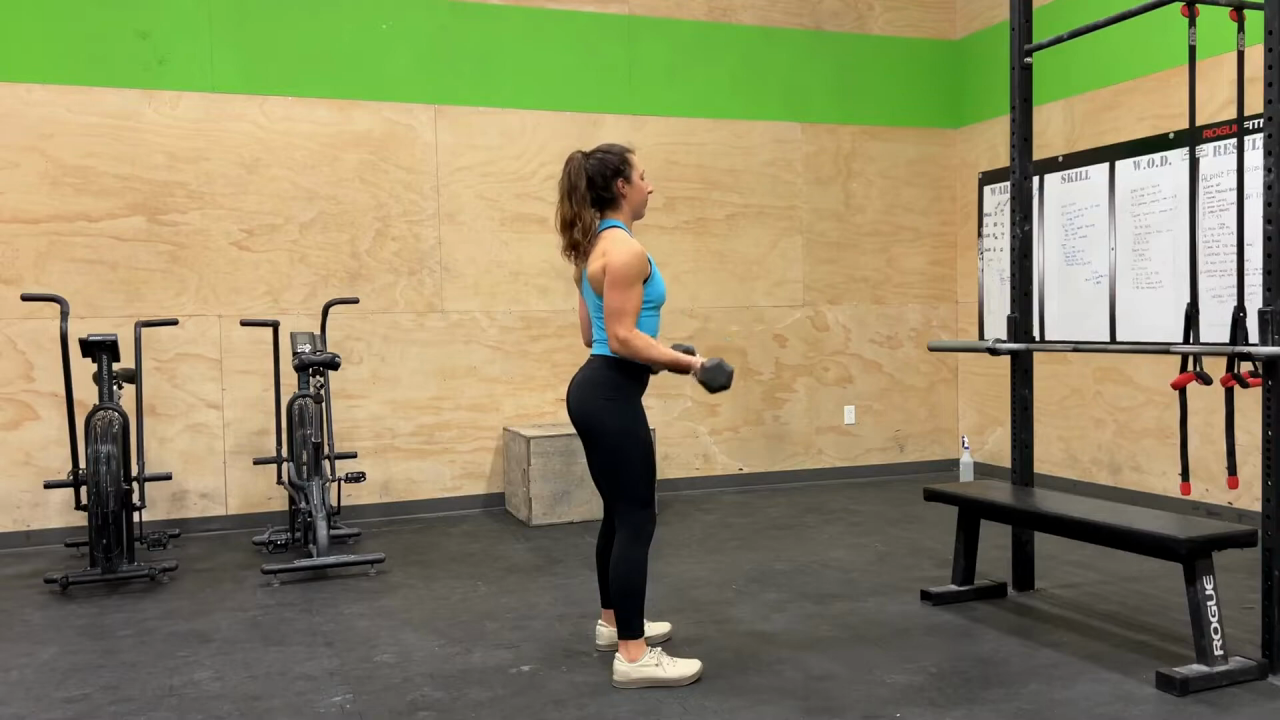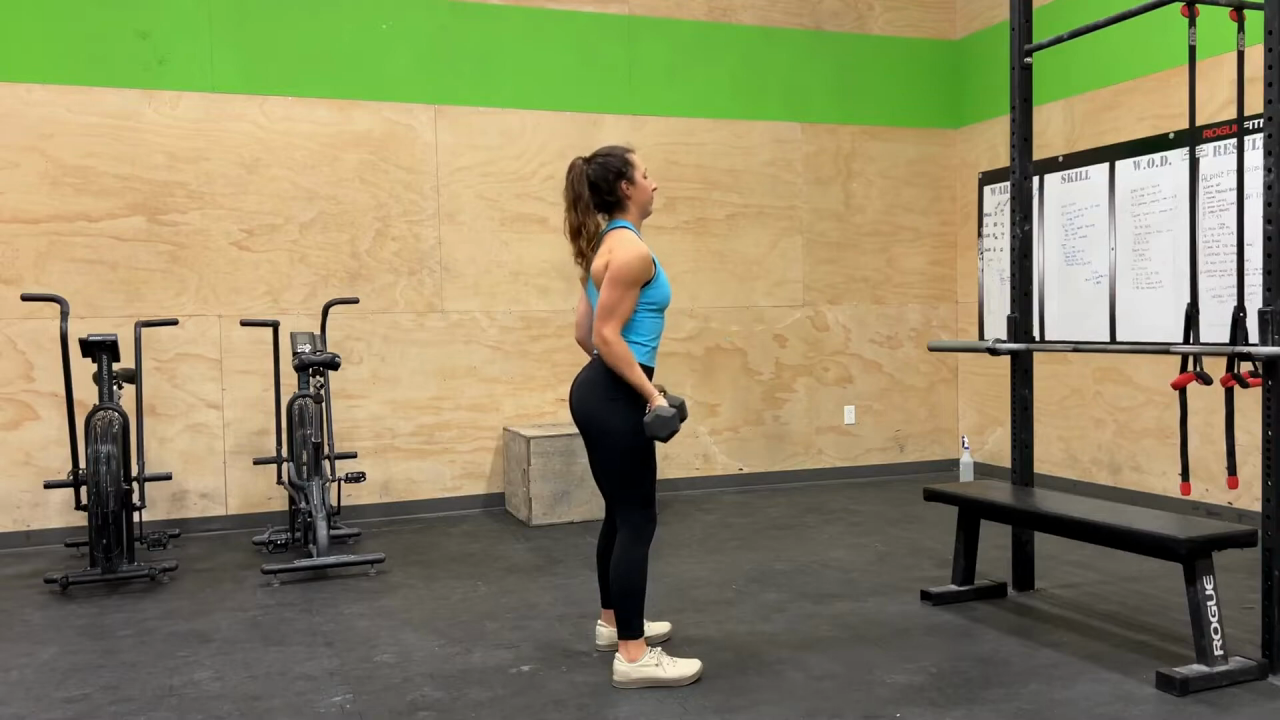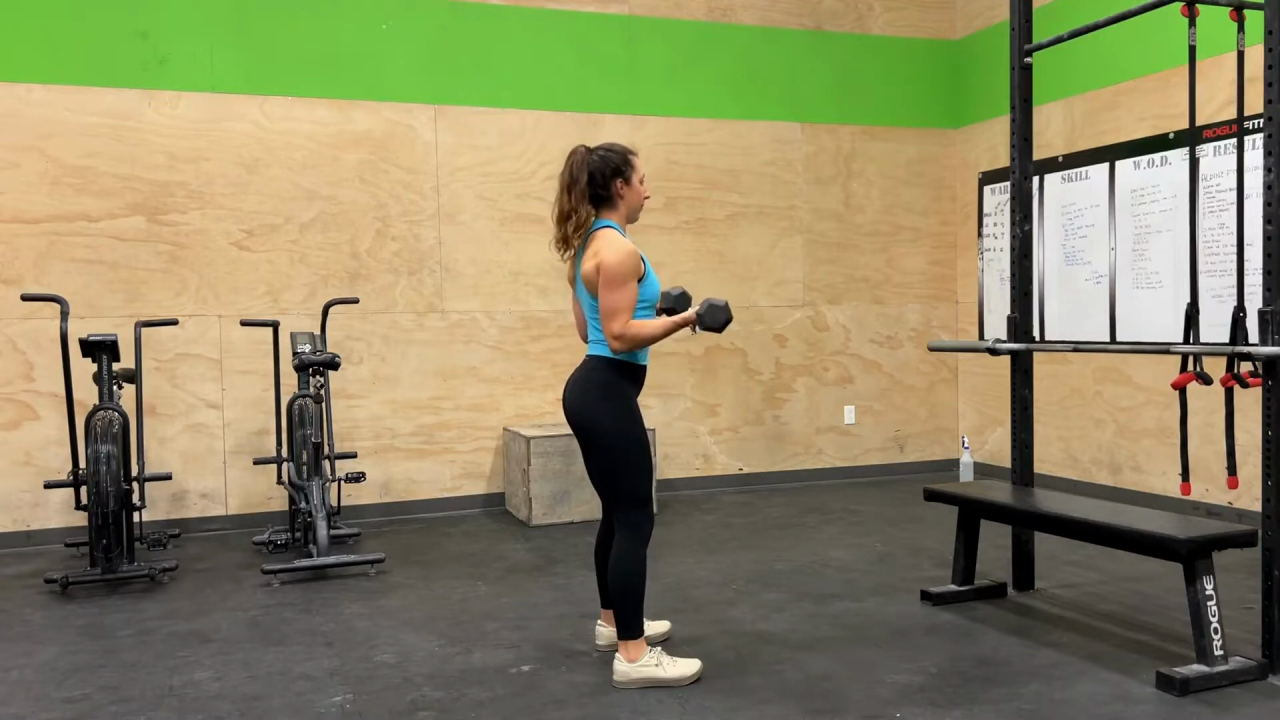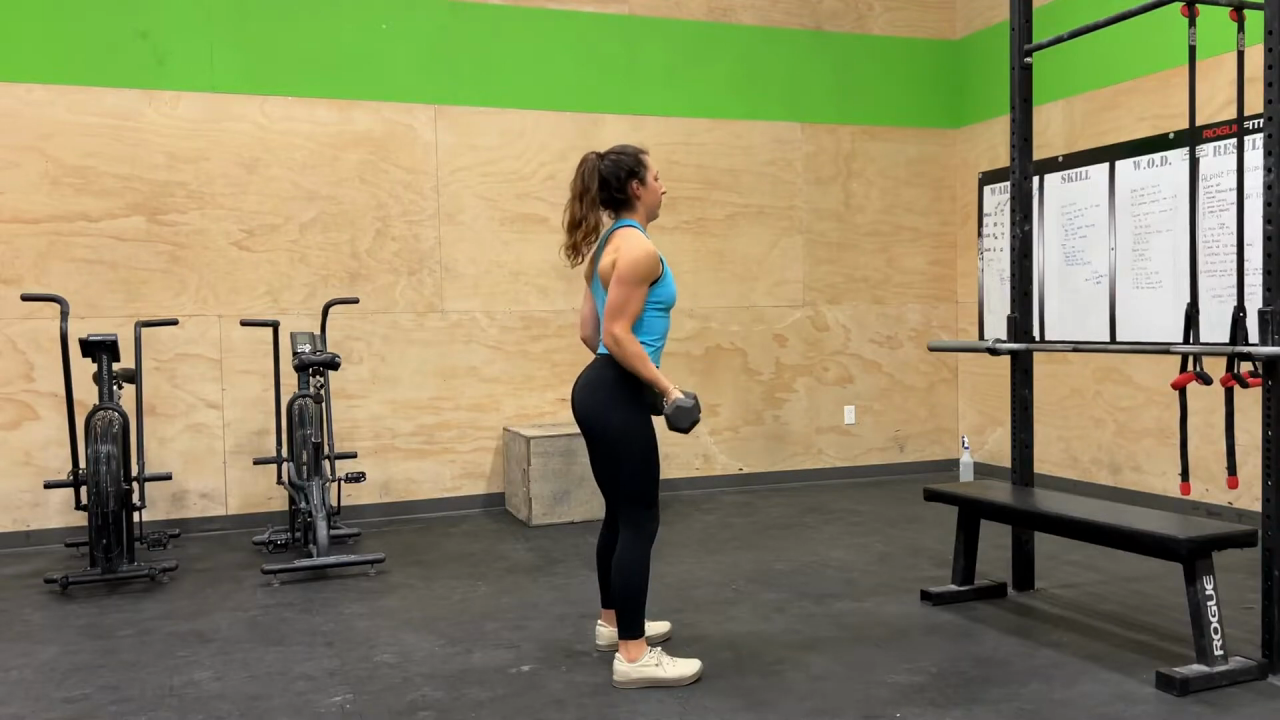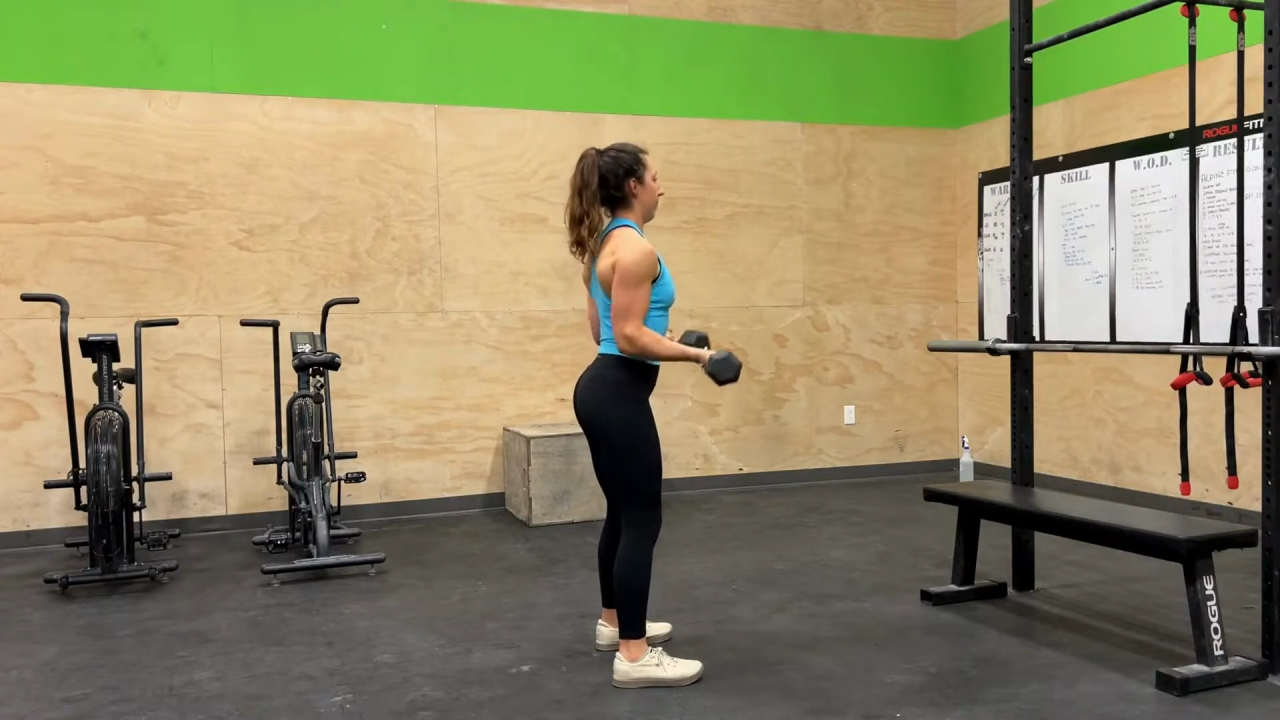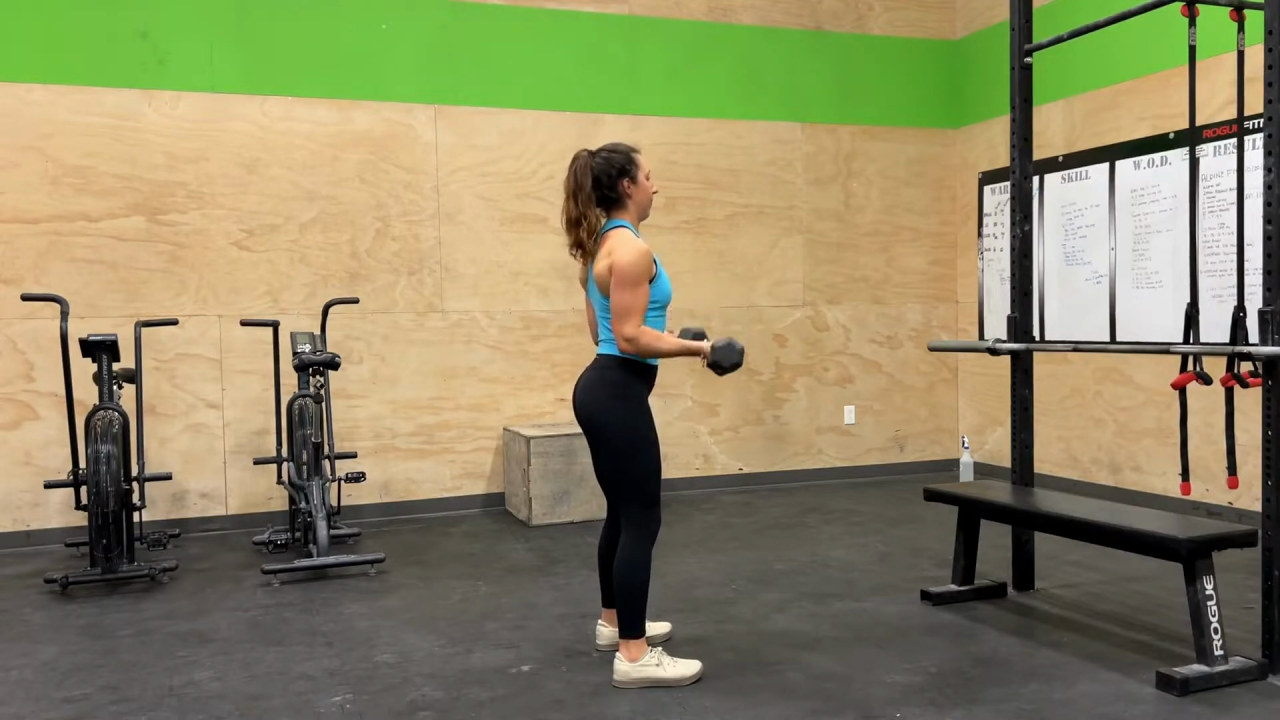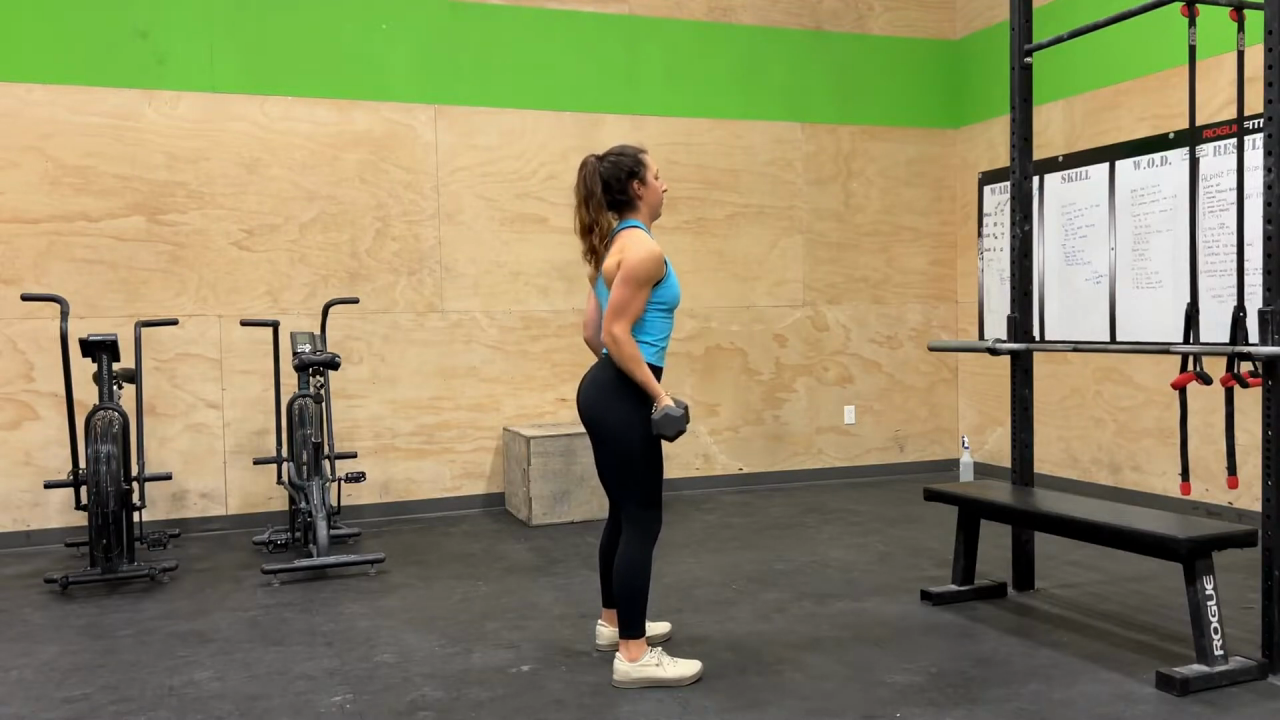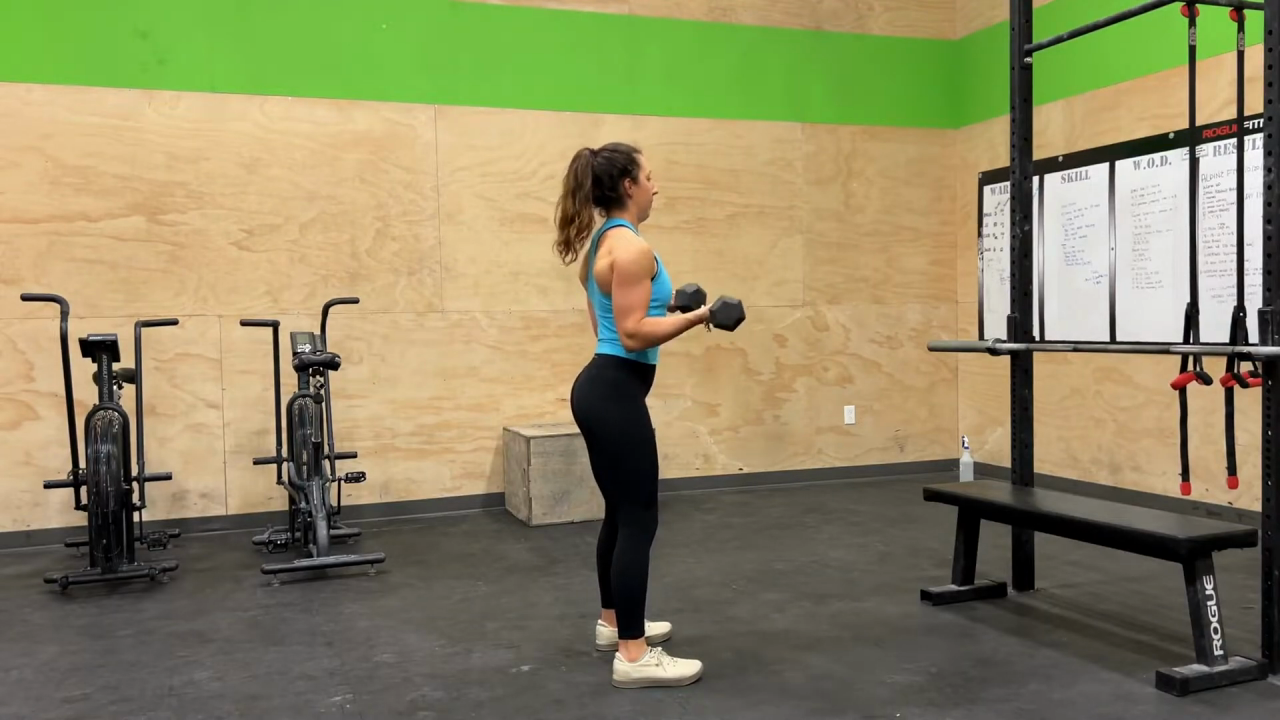
dt=0.5s
person 1, frame 1
left shoulder: (595, 245)
right shoulder: (625, 249)
right elbow: (623, 339)
left wrist: (664, 352)
right wrist: (688, 362)
left hip: (594, 388)
right hip: (612, 395)
left knee: (619, 514)
right knee: (636, 520)
left ankle: (613, 621)
right ankle: (633, 655)
person 1, frame 2
left shoulder: (606, 245)
right shoulder: (630, 250)
right elbow: (607, 337)
right wrist: (650, 392)
left hip: (597, 391)
right hip: (612, 399)
left knee: (621, 514)
right knee: (637, 521)
left ankle: (613, 622)
right ankle: (633, 656)
person 1, frame 3
left shoulder: (590, 245)
right shoulder: (617, 248)
right elbow: (620, 335)
left wrist: (657, 314)
right wrist: (682, 319)
left hip: (592, 388)
right hip: (608, 394)
left knee: (617, 514)
right knee: (634, 520)
left ankle: (613, 622)
right ankle: (632, 656)
person 1, frame 4
left shoulder: (610, 243)
right shoulder: (638, 247)
right elbow: (617, 334)
right wrist: (665, 387)
left hip: (598, 389)
right hip: (618, 397)
left knee: (620, 513)
right knee: (639, 521)
left ankle: (614, 622)
right ankle: (634, 655)
person 1, frame 5
left shoulder: (605, 243)
right shoulder: (634, 247)
right elbow: (630, 336)
left wrist: (669, 343)
right wrist: (694, 355)
left hip: (601, 387)
right hip: (619, 395)
left knee: (622, 513)
right knee: (641, 520)
left ankle: (613, 621)
right ankle: (634, 657)
person 1, frame 6
left shoulder: (602, 245)
right shoulder: (629, 248)
right elbow: (629, 337)
left wrist: (669, 341)
right wrist: (697, 347)
left hip: (600, 388)
right hip: (618, 396)
left knee: (622, 513)
right knee: (641, 521)
left ankle: (613, 622)
right ankle: (634, 656)
person 1, frame 7
left shoulder: (614, 245)
right shoulder: (643, 249)
right elbow: (617, 334)
right wrist: (658, 394)
left hip: (603, 389)
right hip: (622, 398)
left knee: (624, 514)
right knee: (641, 521)
left ankle: (613, 621)
right ankle: (633, 656)
person 1, frame 8
left shoulder: (602, 243)
right shoulder: (631, 247)
right elbow: (633, 334)
left wrist: (669, 313)
right wrist: (698, 317)
left hip: (599, 387)
right hip: (617, 393)
left knee: (621, 513)
right knee: (638, 520)
left ankle: (614, 622)
right ankle: (634, 656)
